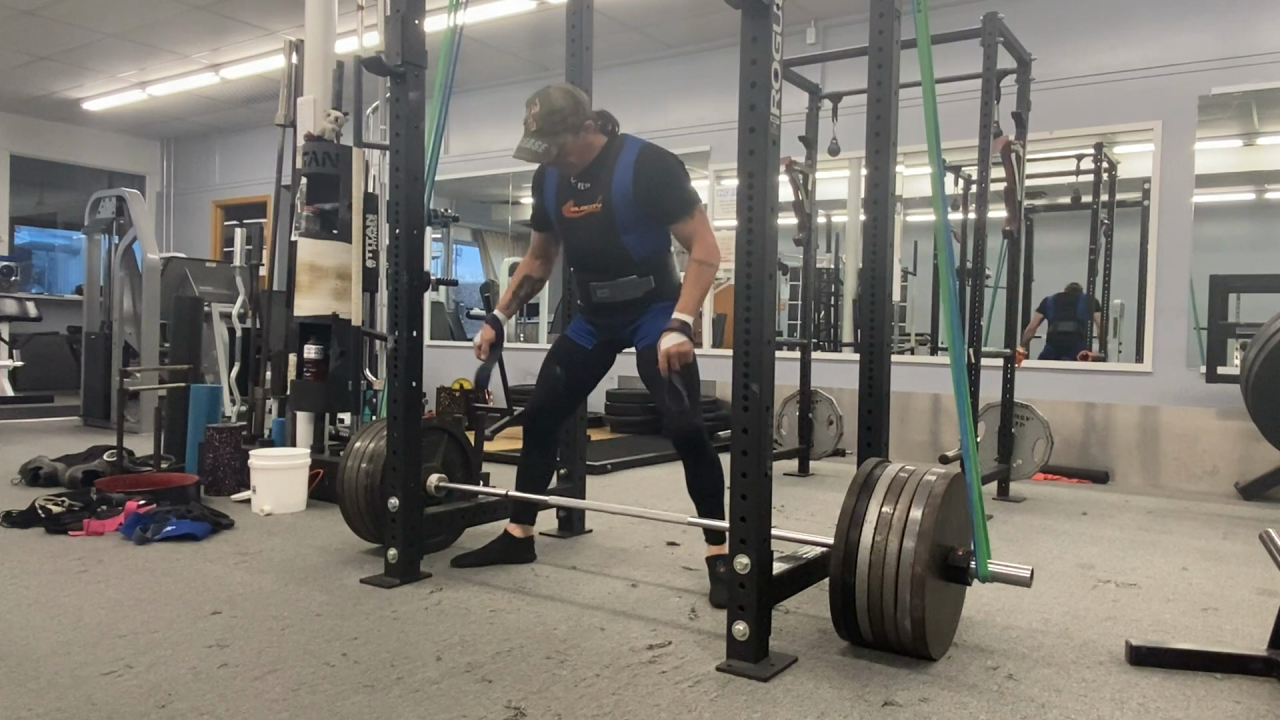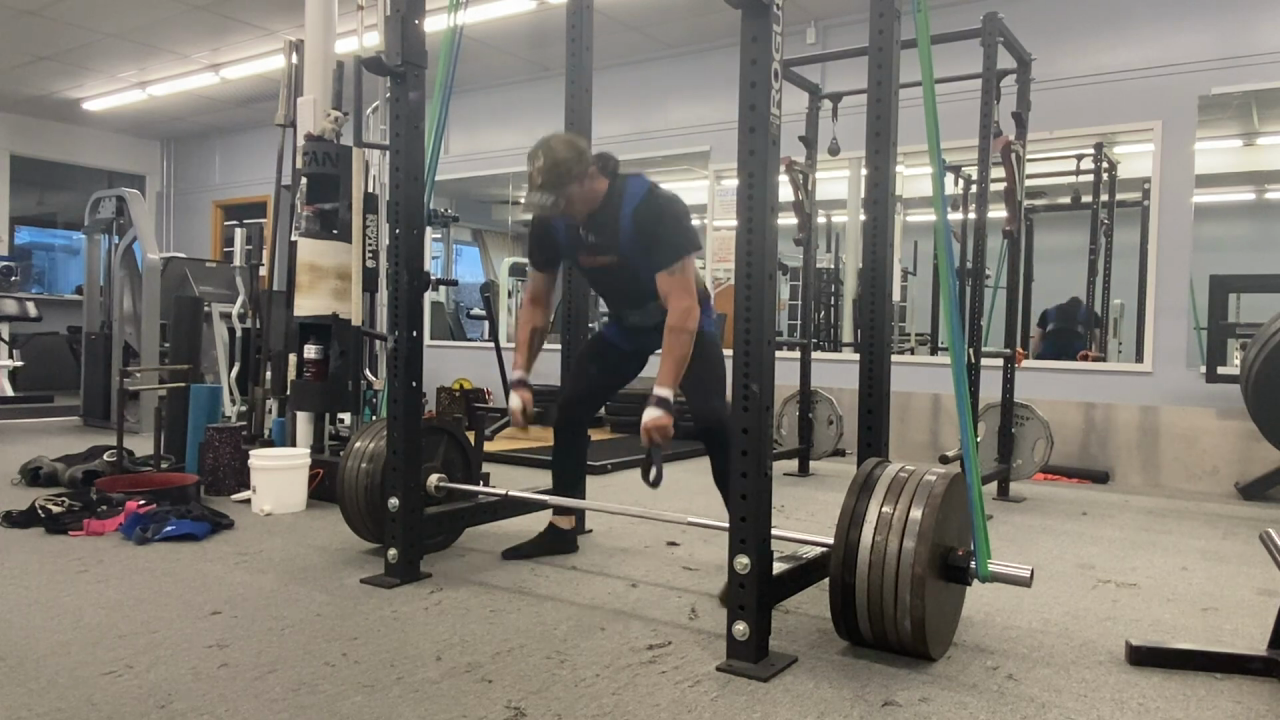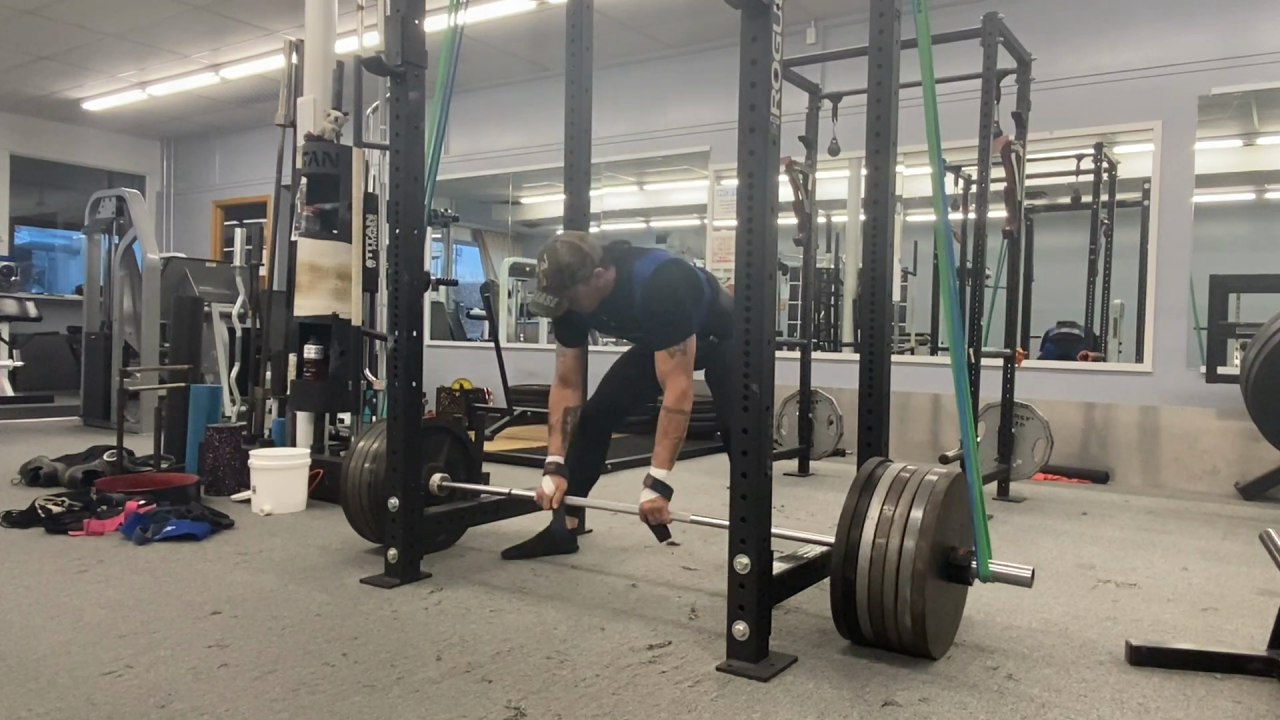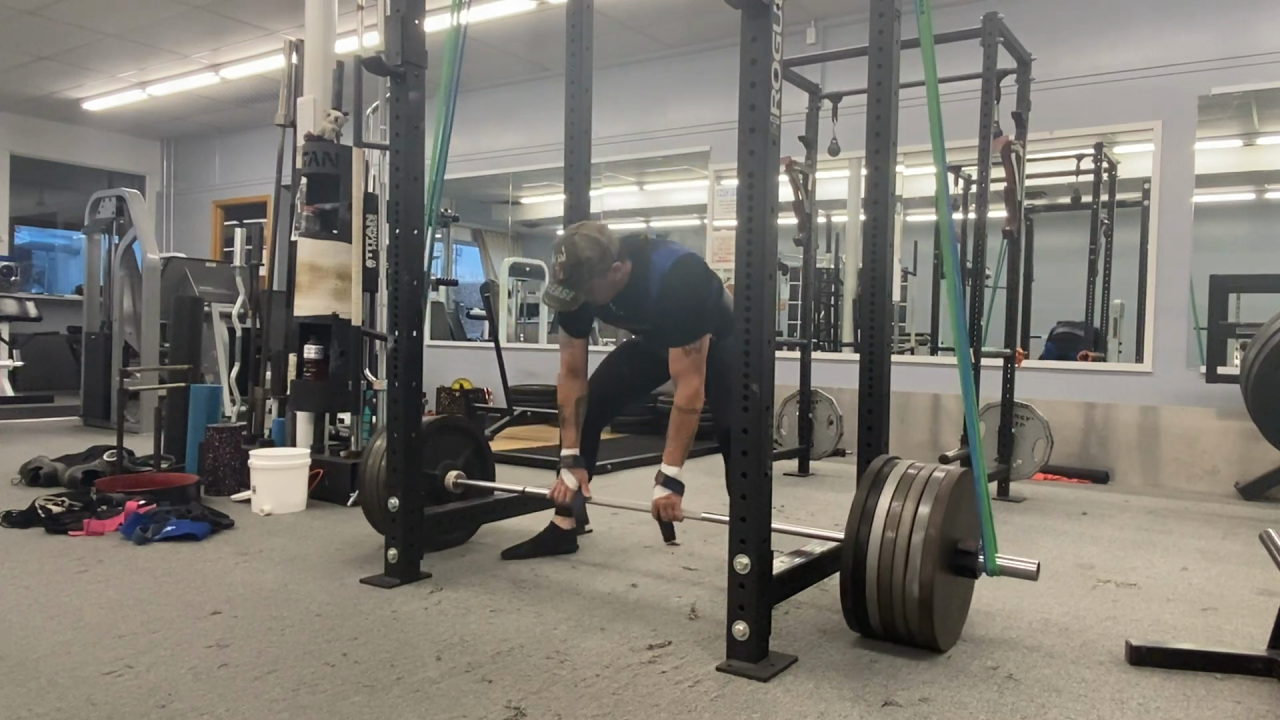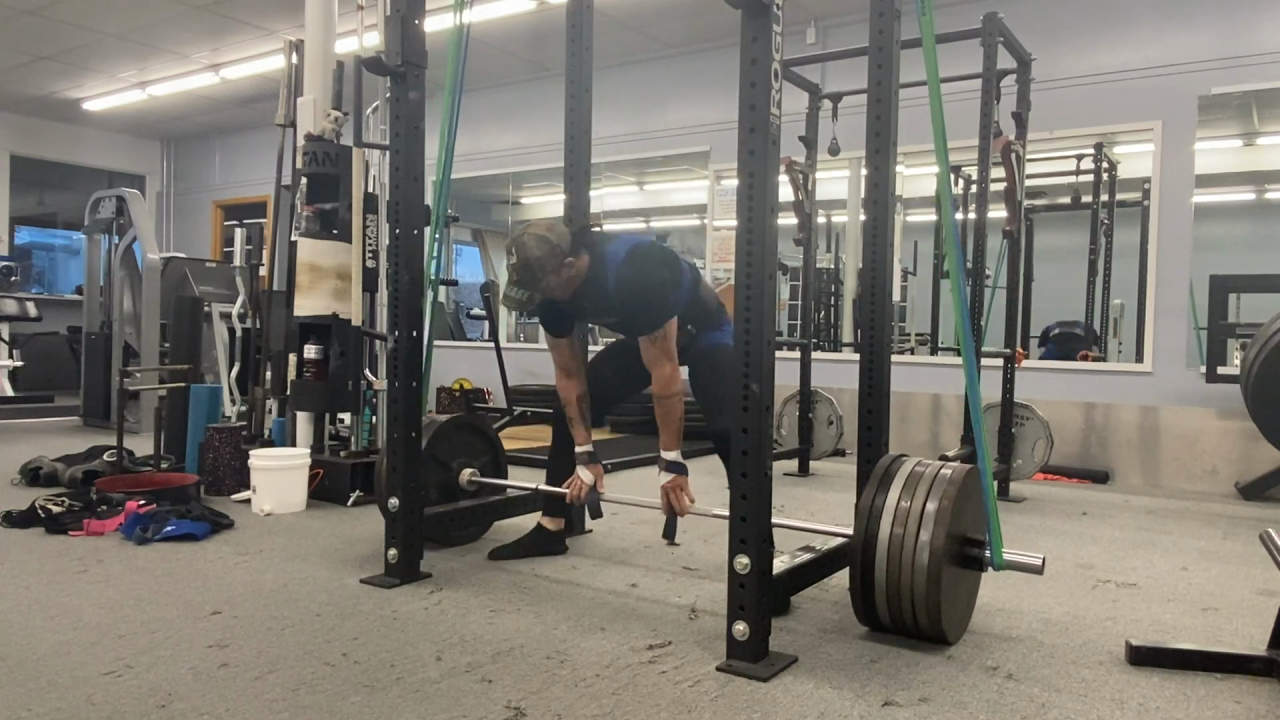
dt=0.5s
person 1, frame 1
left shoulder: (649, 166)
right shoulder: (549, 180)
left elbow: (704, 248)
right elbow: (539, 258)
left wrist: (681, 324)
right wrist: (498, 317)
left hip: (653, 312)
right hip: (593, 316)
left knee: (685, 429)
right knee: (539, 417)
left ankle: (721, 556)
right ankle: (518, 536)
person 1, frame 2
left shoulder: (651, 209)
right shoulder: (551, 217)
left elbow: (684, 311)
right elbow: (535, 301)
left wrist: (662, 399)
right wrist: (520, 379)
left hip: (684, 318)
right hip: (625, 323)
left knee: (712, 421)
right knee: (569, 409)
right ankle: (562, 528)
person 1, frame 3
left shoulder: (660, 284)
right shoulder: (571, 297)
left elbow: (678, 387)
right elbow: (567, 385)
left wrist: (658, 482)
right wrist: (555, 466)
left hip: (721, 336)
right hip: (657, 342)
right knee: (596, 413)
right ankle: (564, 527)
person 1, frame 4
left shoulder: (678, 278)
right shoulder: (579, 282)
left elbow: (690, 386)
right elbow: (571, 373)
left wrist: (669, 480)
right wrist: (570, 460)
left hip: (717, 339)
right hip: (653, 340)
left knee: (732, 428)
right knee: (582, 411)
right ankle: (564, 527)
person 1, frame 5
left shoulder: (636, 269)
right shoulder: (550, 289)
left elbow: (664, 371)
right elbow: (569, 374)
left wrist: (671, 463)
right wrist: (585, 456)
left hip: (704, 332)
right hip: (639, 338)
left knee: (726, 430)
right knee: (568, 414)
right ankle: (550, 530)
